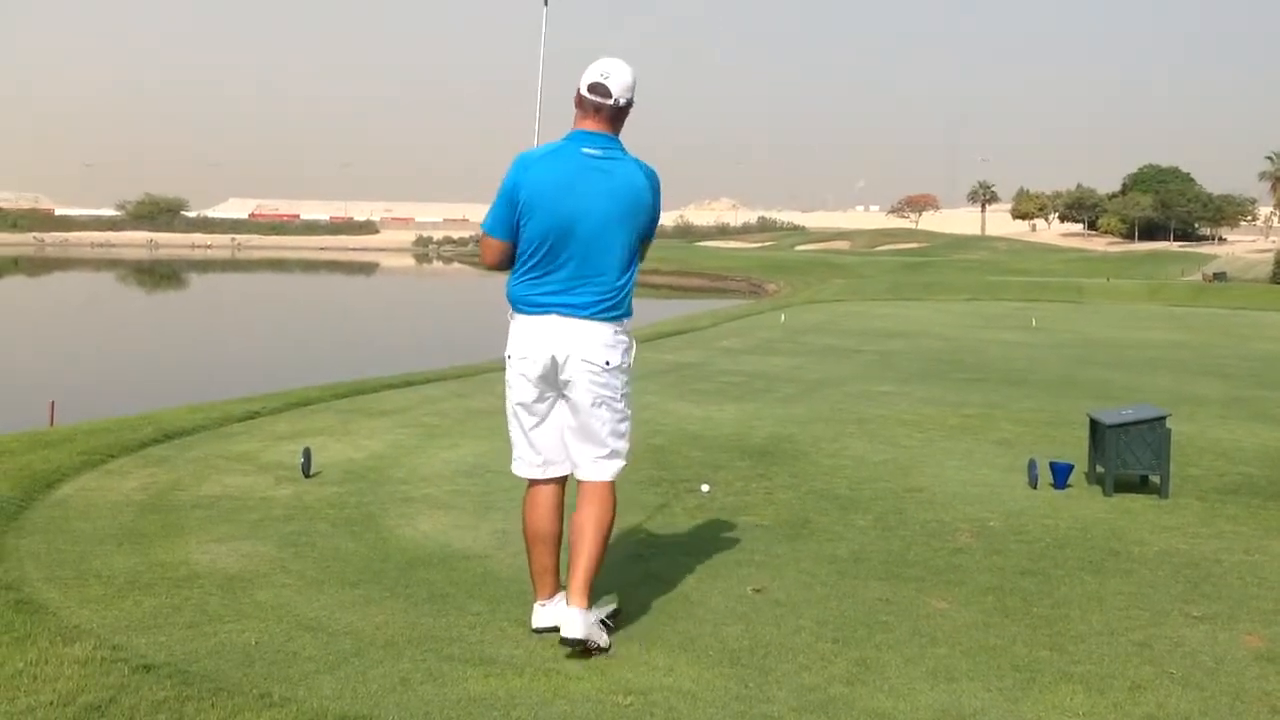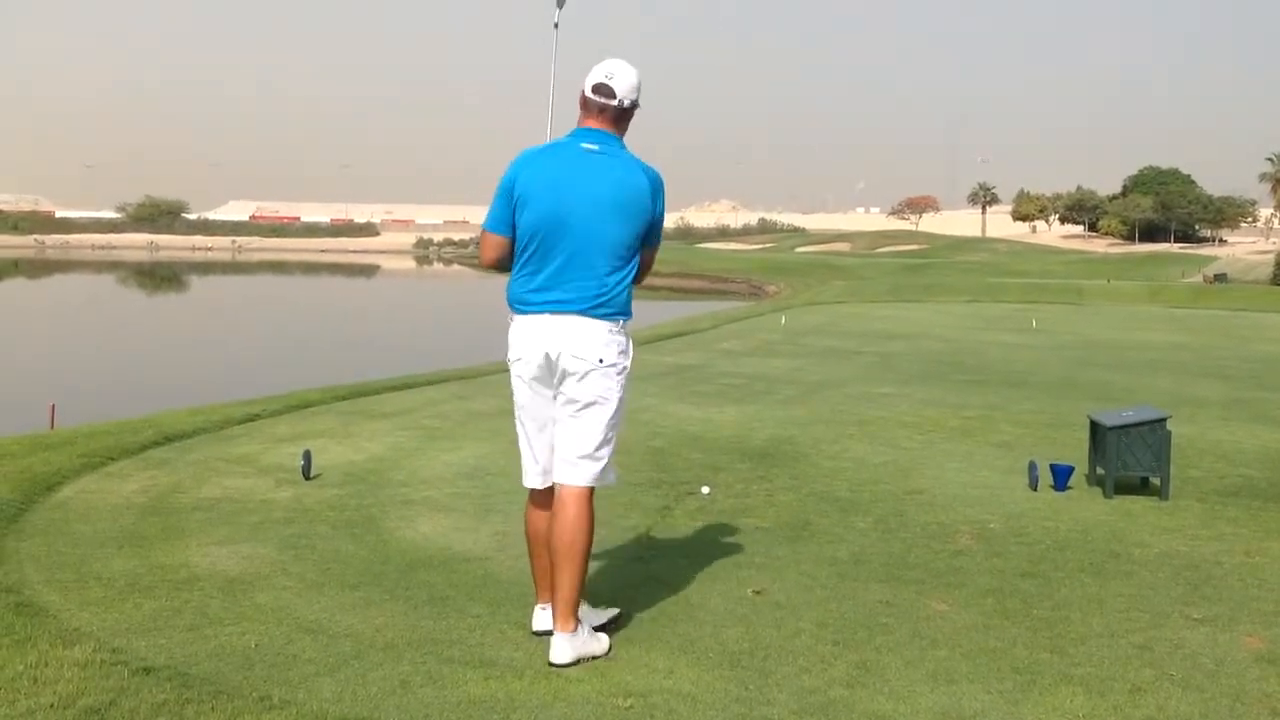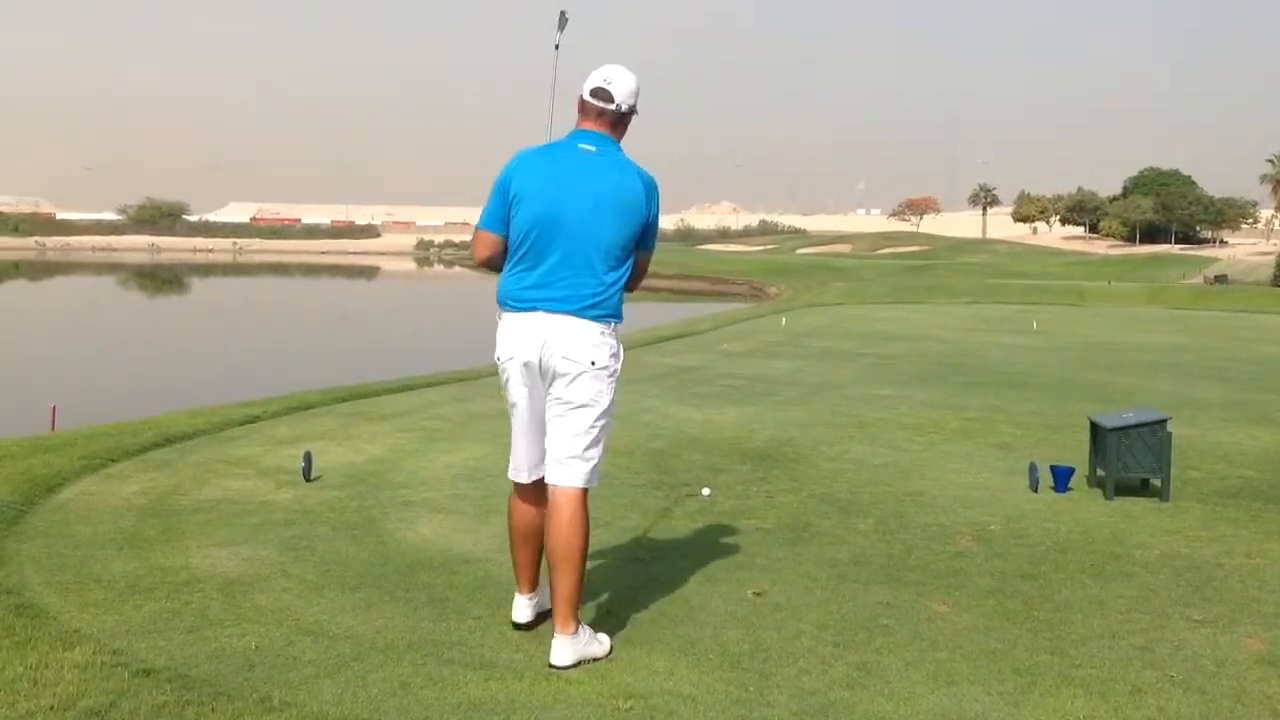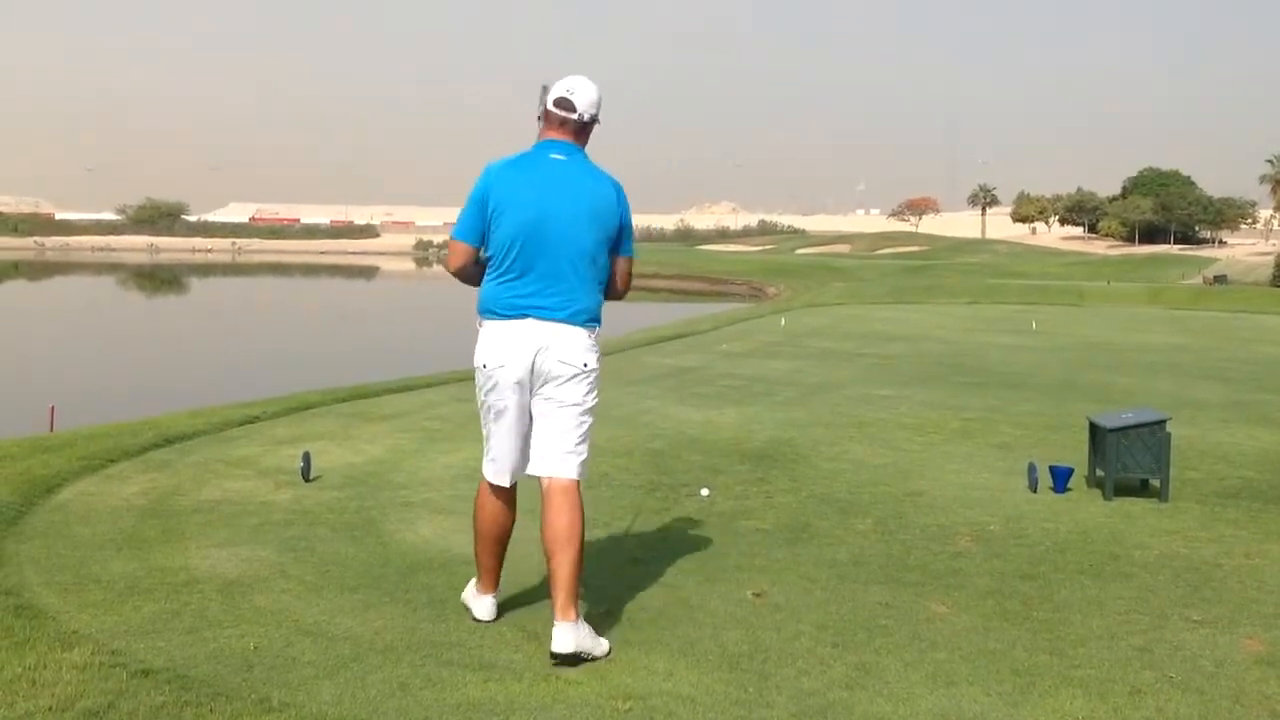
dt=0.3s
person 1, frame 1
left shoulder: (529, 169)
right shoulder: (642, 180)
left elbow: (491, 256)
left hip: (531, 334)
right hip: (597, 339)
left knee: (542, 475)
right knee: (596, 476)
left ankle: (548, 601)
right ankle: (577, 607)
person 1, frame 2
left shoulder: (528, 166)
right shoulder: (645, 181)
left elbow: (490, 256)
left hip: (531, 333)
right hip: (596, 339)
left knee: (543, 480)
right knee: (575, 483)
left ankle: (548, 606)
right ankle: (567, 630)
person 1, frame 3
left shoulder: (524, 164)
right shoulder: (640, 184)
left elbow: (484, 253)
left hip: (519, 331)
right hip: (586, 339)
left knee: (526, 473)
right knee: (569, 483)
left ankle: (526, 597)
right ankle: (568, 633)
person 1, frame 4
left shoulder: (497, 176)
right shoulder: (609, 190)
left elbow: (458, 263)
right elbow: (619, 284)
left hip: (503, 338)
right hip: (570, 344)
left knee: (498, 475)
right knee: (561, 480)
left ankle: (484, 591)
right ankle: (567, 624)
